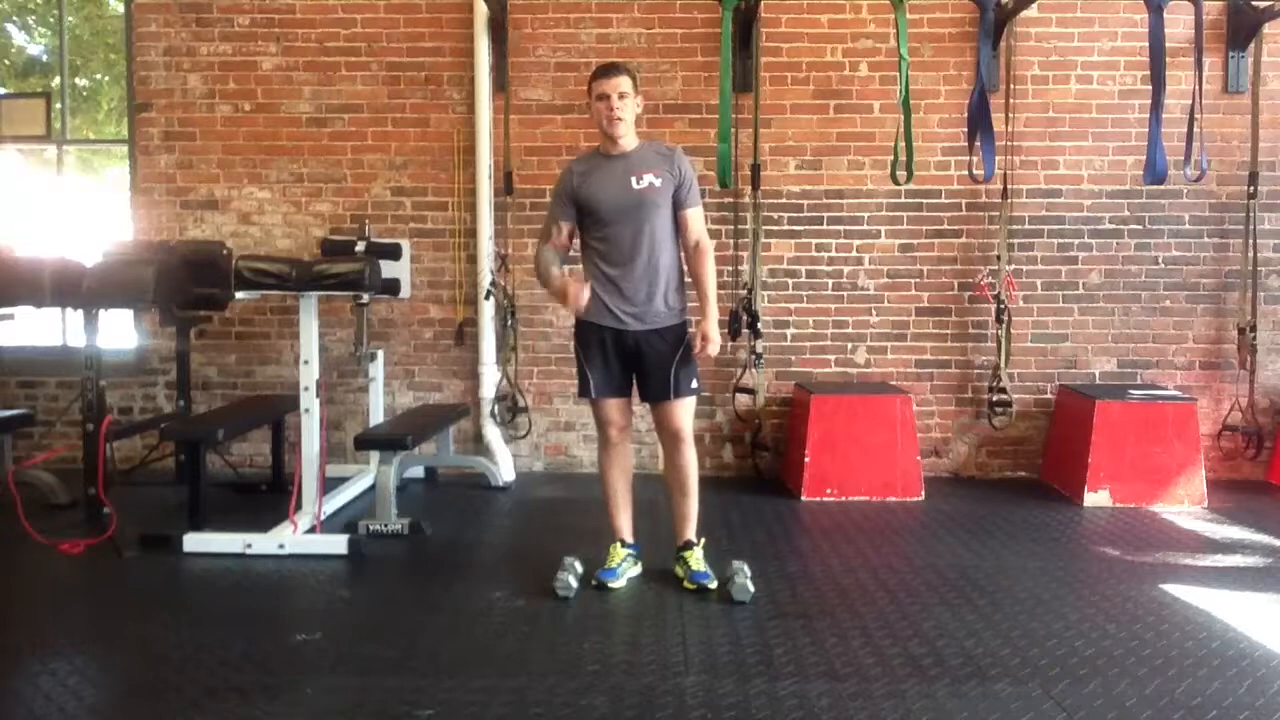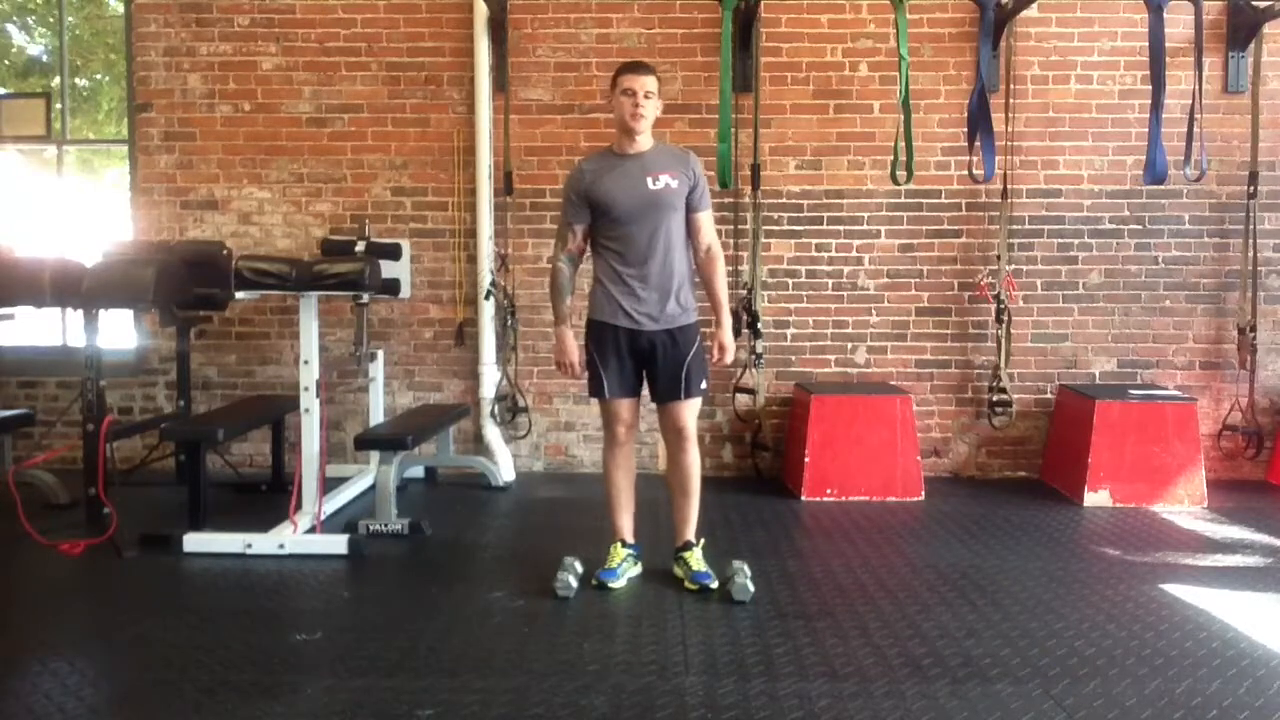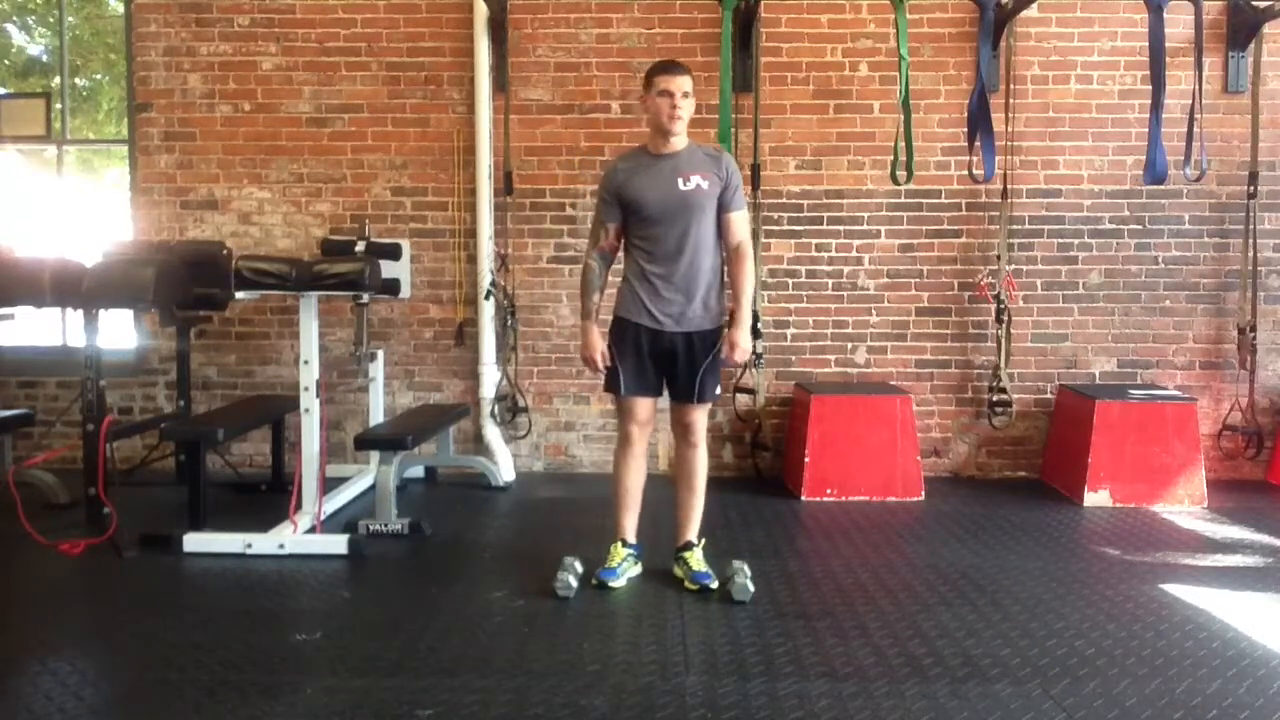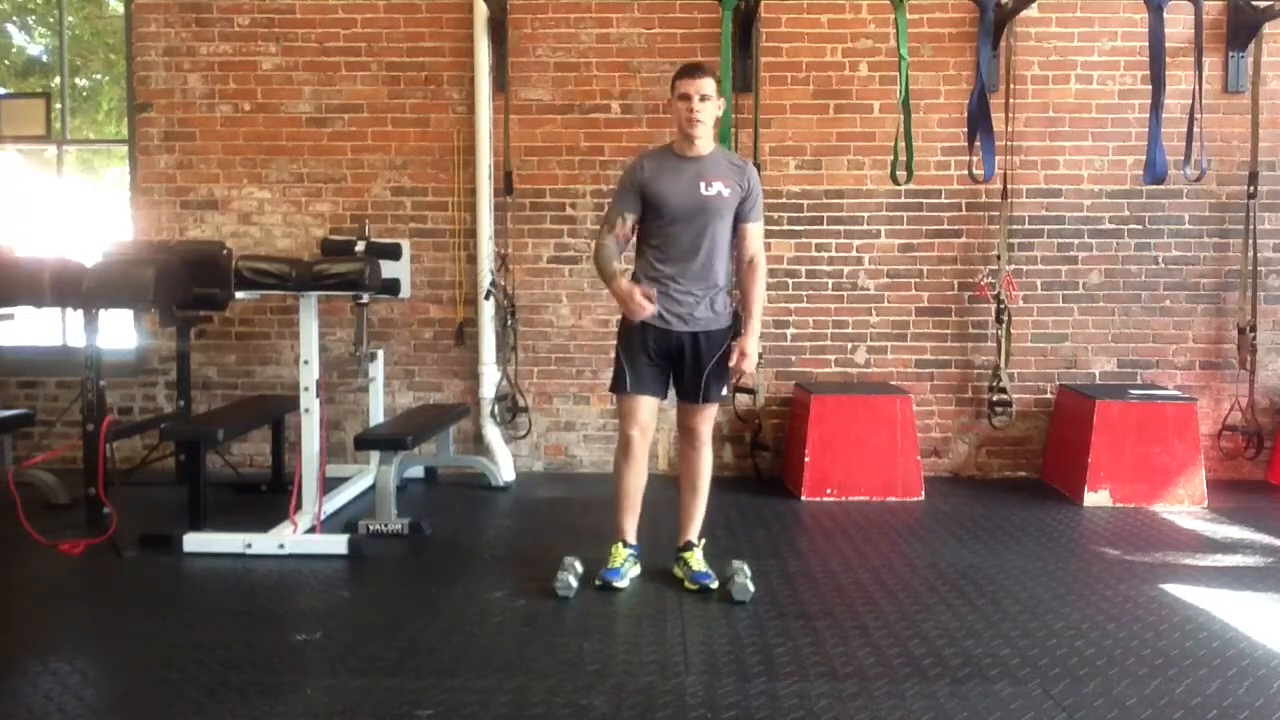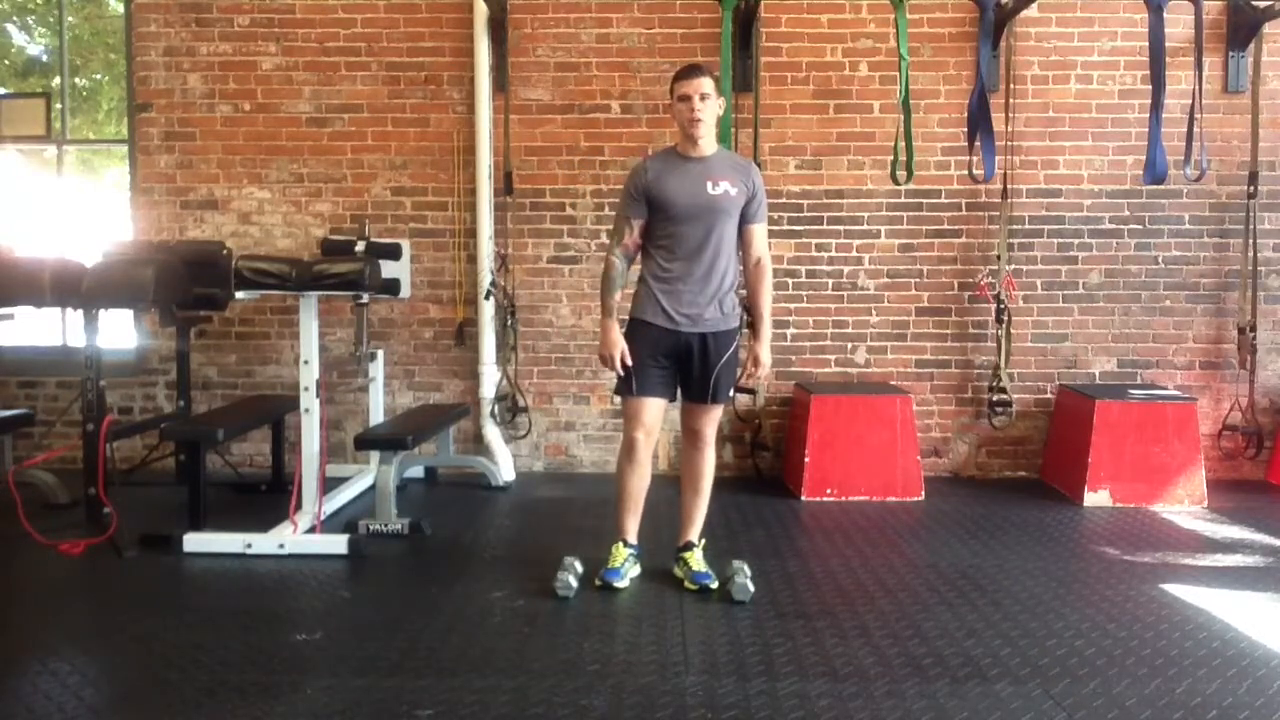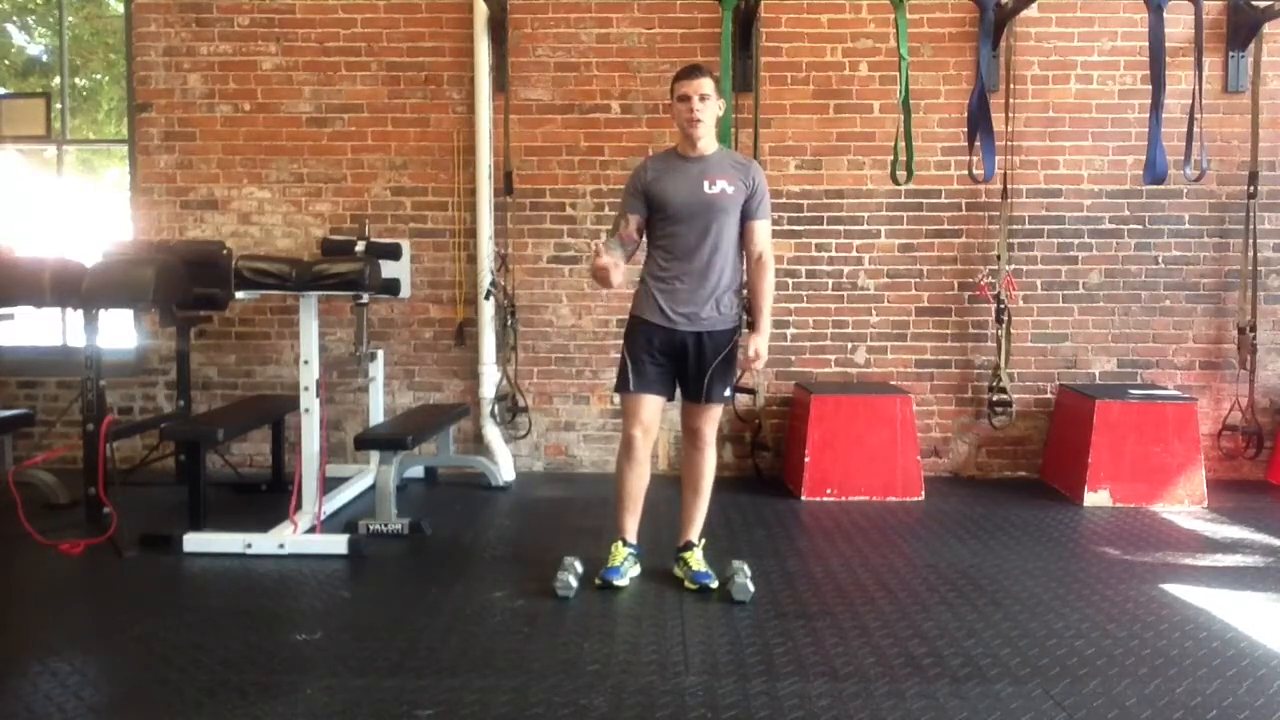
dt=0.7s
person 1, frame 1
left shoulder: (672, 162)
right shoulder: (576, 175)
left elbow: (697, 243)
right elbow: (549, 250)
left wrist: (709, 314)
right wrist: (558, 284)
left hip: (664, 323)
right hip: (600, 326)
left knee: (678, 432)
right knee: (613, 432)
left ankle: (689, 547)
right ankle: (624, 547)
person 1, frame 2
left shoulder: (684, 166)
right shoulder: (588, 174)
left elbow: (707, 248)
right elbow: (566, 257)
left wrist: (724, 320)
right wrist: (563, 330)
left hip: (676, 322)
right hip: (612, 325)
left knee: (683, 433)
right knee: (619, 432)
left ankle: (687, 548)
right ankle: (625, 547)
person 1, frame 3
left shoulder: (719, 166)
right shoulder: (621, 172)
left elbow: (739, 247)
right elbow: (600, 254)
left wrist: (740, 320)
right wrist: (589, 325)
left hip: (699, 325)
right hip: (636, 323)
left knee: (691, 432)
right knee: (633, 430)
left ankle: (688, 548)
right ankle: (626, 547)
person 1, frame 4
left shoulder: (741, 174)
right shoulder: (644, 169)
left elbow: (751, 258)
right elbow: (610, 239)
left wrist: (751, 331)
right wrist: (619, 283)
left hip: (709, 326)
right hip: (647, 322)
left knee: (697, 433)
right knee: (634, 432)
left ankle: (689, 548)
right ankle: (626, 547)
person 1, frame 5
left shoulder: (744, 175)
right shoulder: (648, 172)
left elbow: (756, 260)
right elbow: (620, 253)
left wrist: (762, 335)
right wrist: (609, 324)
left hip: (716, 327)
right hip: (653, 325)
left knee: (701, 434)
right knee: (639, 435)
left ankle: (689, 549)
right ankle: (626, 548)
person 1, frame 6
left shoulder: (746, 173)
right shoulder: (649, 173)
left elbow: (760, 257)
right elbow: (623, 239)
left wrist: (761, 328)
right wrist: (605, 261)
left hip: (716, 327)
right hip: (652, 324)
left knee: (701, 434)
right knee: (638, 432)
left ankle: (690, 549)
right ankle: (626, 547)
